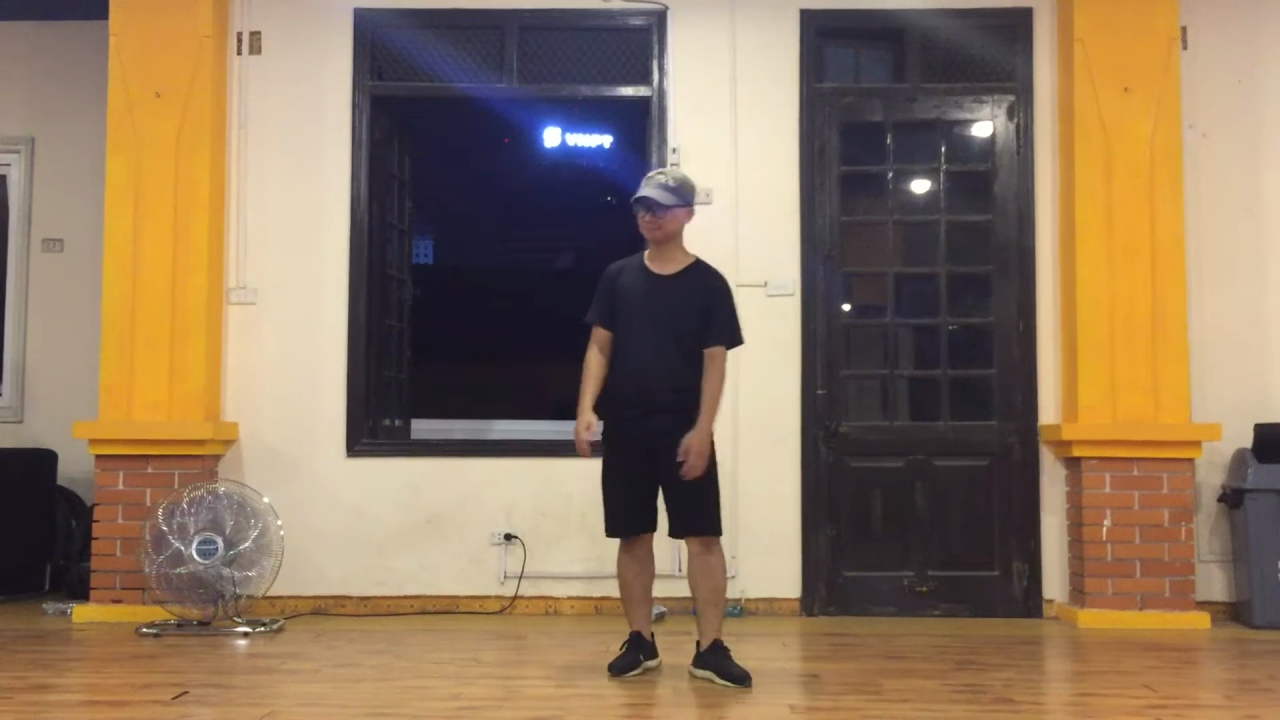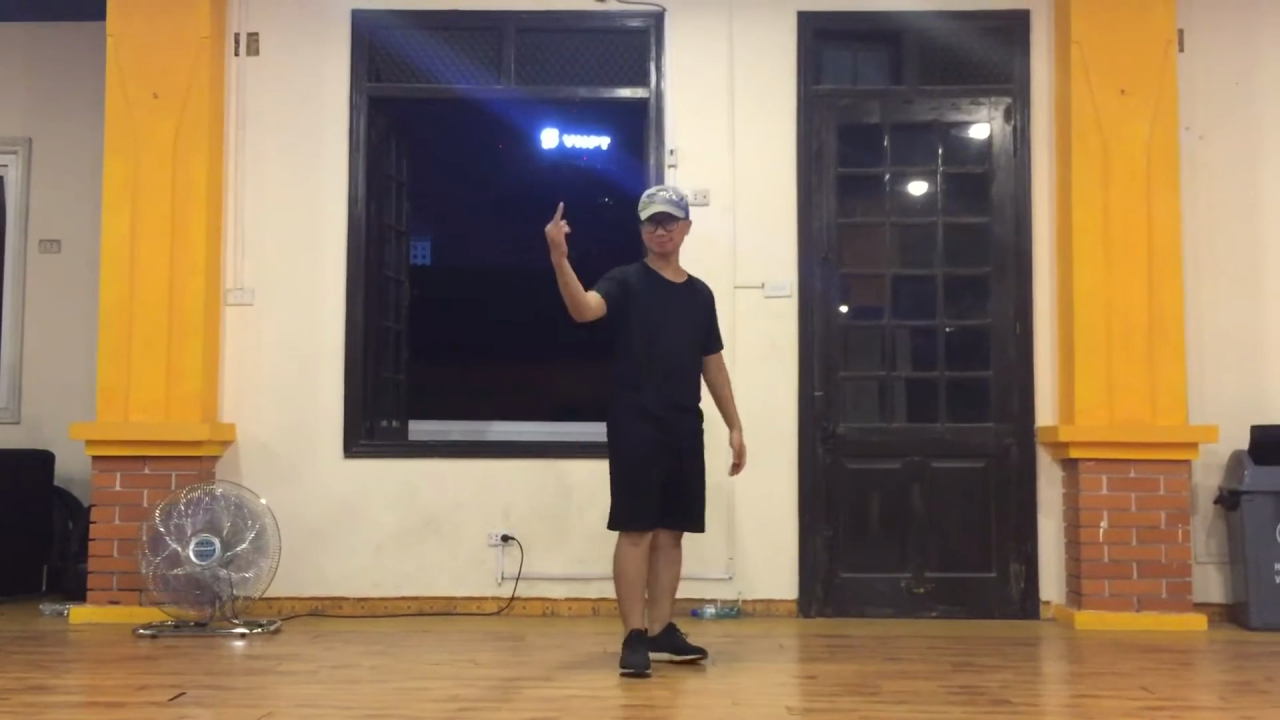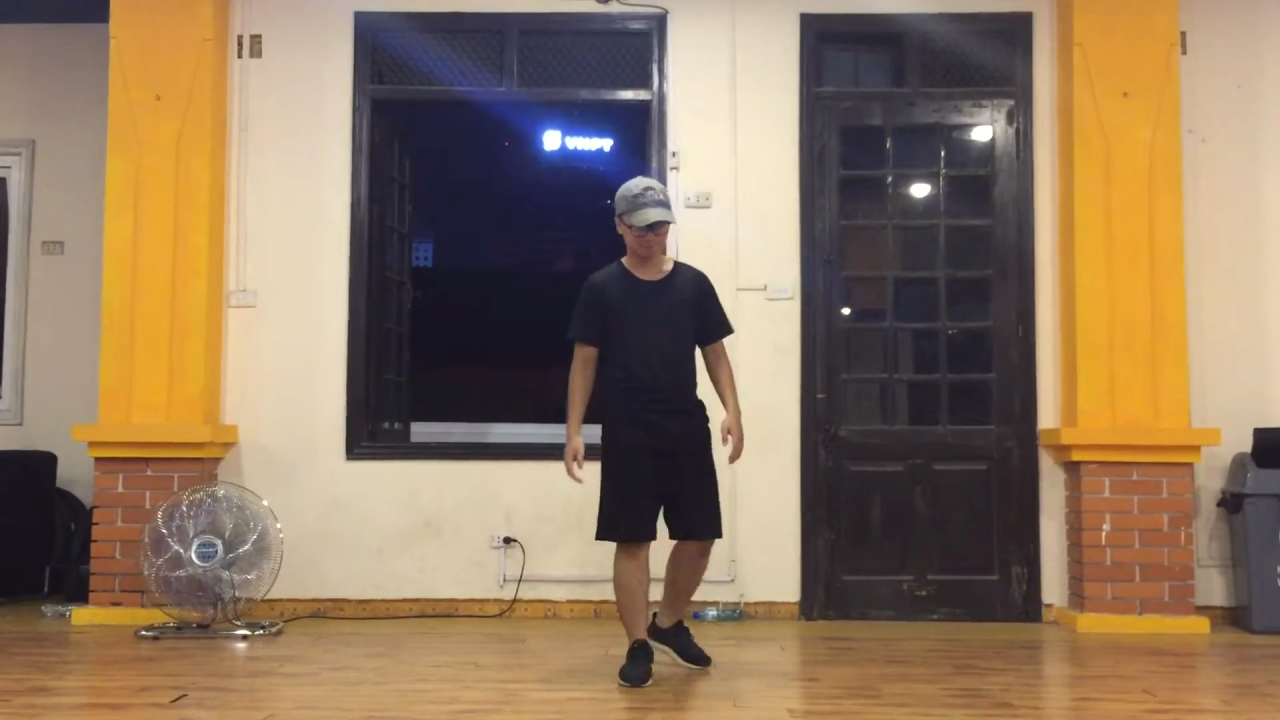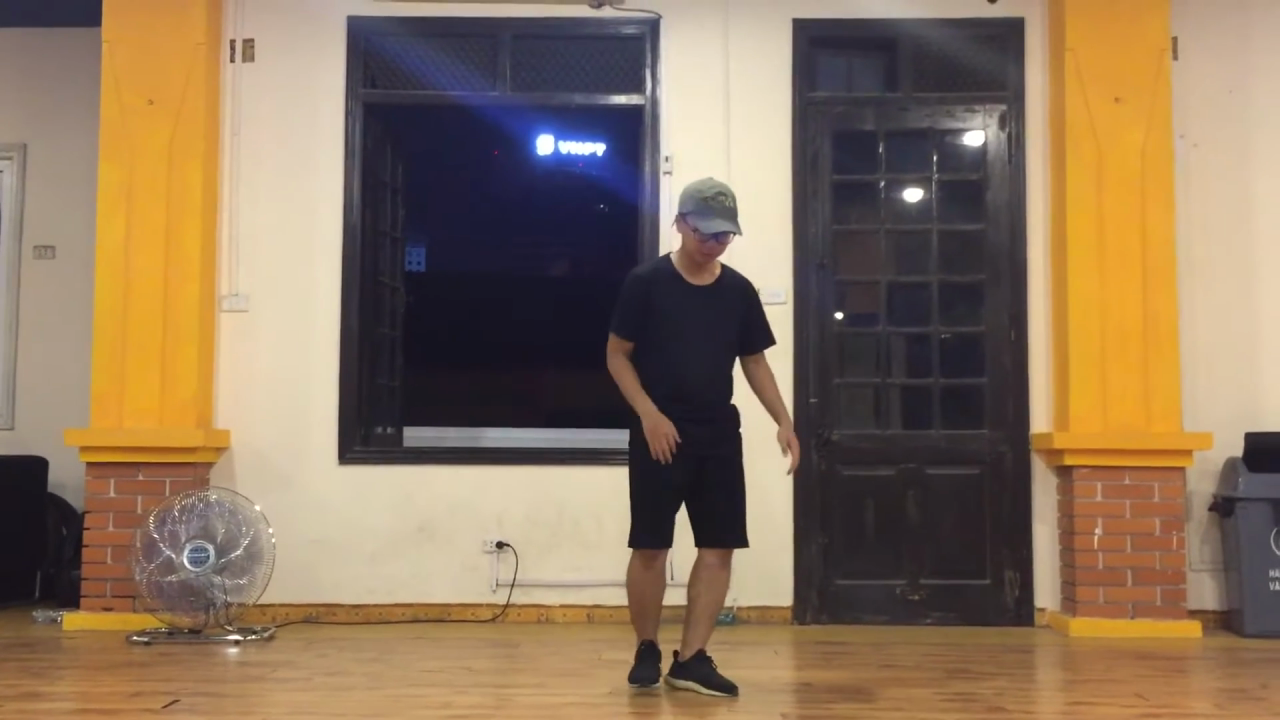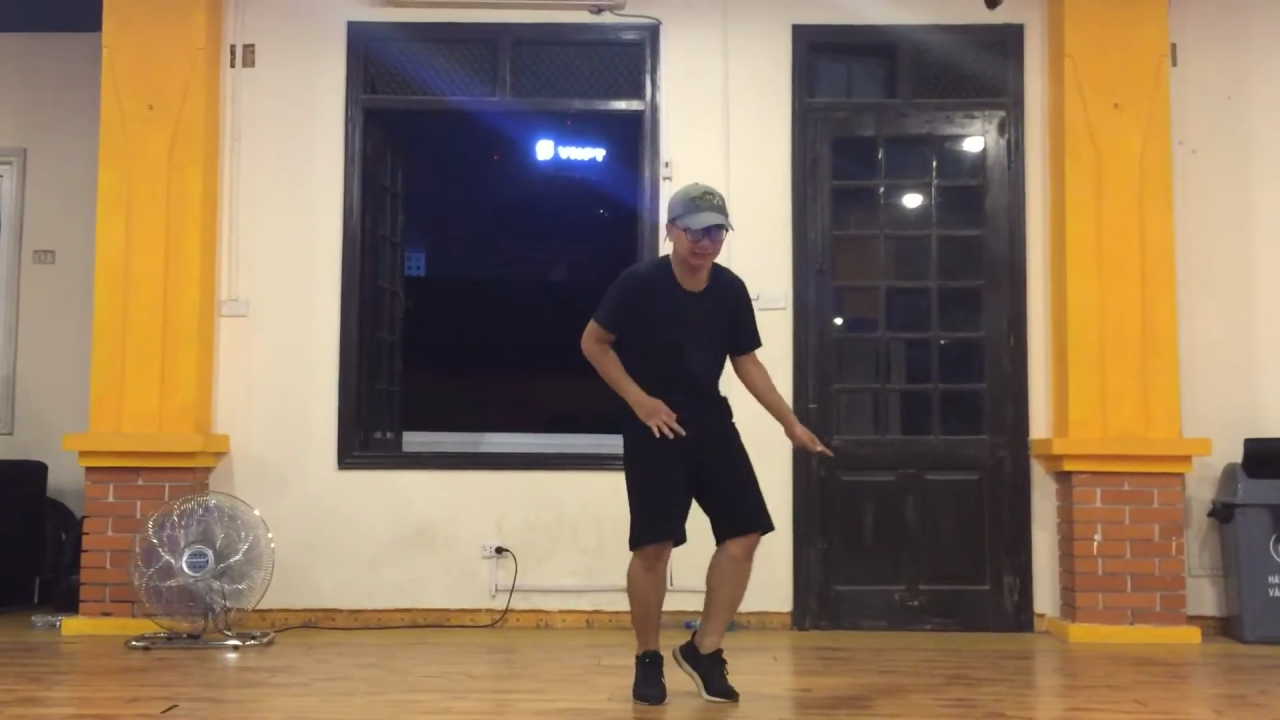
dt=1s
person 1, frame 1
left shoulder: (709, 284)
right shoulder: (618, 276)
left elbow: (715, 362)
right elbow: (599, 348)
left wrist: (704, 430)
right wrist: (586, 410)
left hip: (684, 428)
right hip: (624, 428)
left knee: (703, 536)
right knee: (633, 536)
left ankle: (710, 648)
right ankle: (640, 640)
person 1, frame 2
left shoulder: (700, 294)
right shoulder: (627, 281)
left elbow: (713, 364)
right elbow: (583, 309)
left wrist: (735, 426)
right wrist: (559, 258)
left hip: (685, 426)
right hip: (636, 422)
left knee: (670, 531)
right knee: (635, 529)
left ankle: (661, 630)
right ankle: (635, 636)
person 1, frame 3
left shoulder: (694, 283)
right shoulder: (601, 287)
left elbow: (714, 352)
right elbow: (584, 362)
left wrist: (732, 410)
right wrist: (574, 430)
left hip: (688, 428)
right hip: (628, 432)
left knee: (699, 534)
right knee: (632, 540)
left ankle: (670, 623)
right ankle: (638, 647)
person 1, frame 4
left shoulder: (739, 291)
right shoulder: (646, 282)
left elbow: (754, 362)
right elbow: (617, 356)
left wrist: (783, 421)
right wrist: (650, 415)
left hip: (720, 434)
right hip: (660, 433)
left knee: (719, 548)
right knee: (650, 547)
left ankle: (691, 658)
right ankle: (647, 649)
person 1, frame 5
left shoulder: (731, 291)
right shoulder: (640, 282)
left elbow: (746, 361)
right elbow: (594, 342)
left wrist: (791, 424)
right wrist: (639, 400)
left hip: (712, 425)
right hip: (655, 428)
left knee: (742, 536)
right knee: (652, 547)
left ankle: (704, 650)
right ankle: (648, 660)
